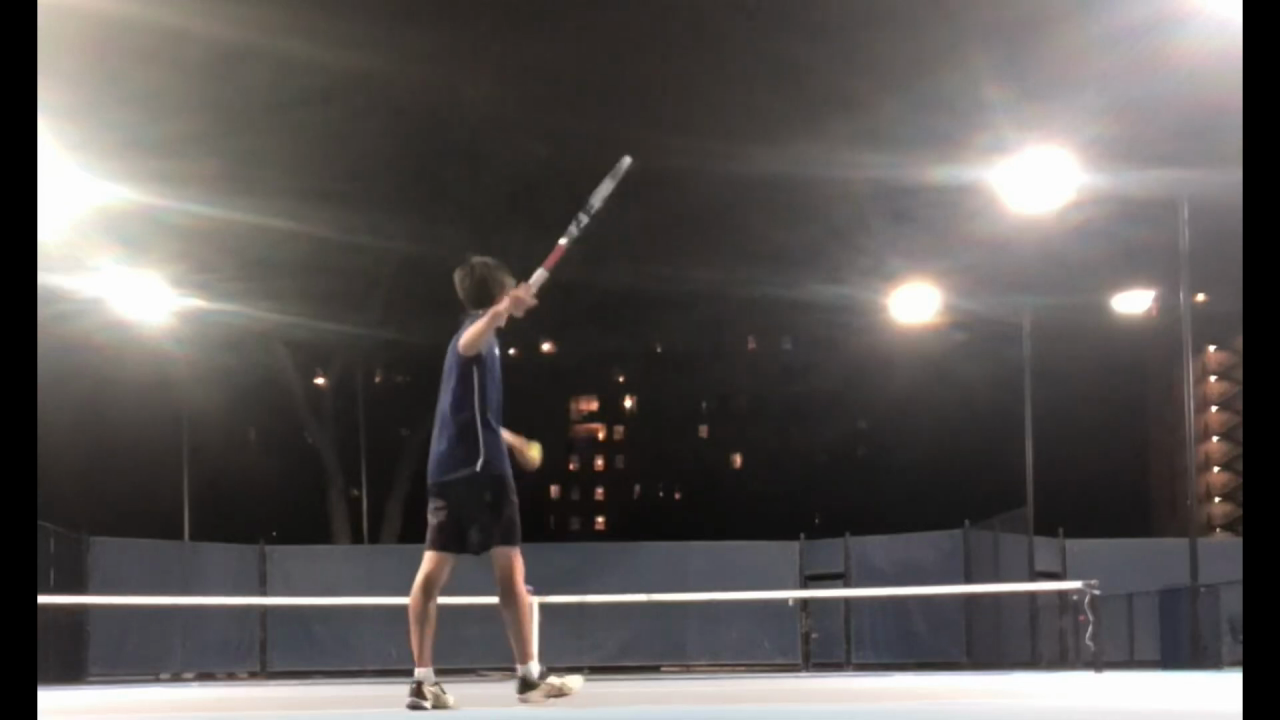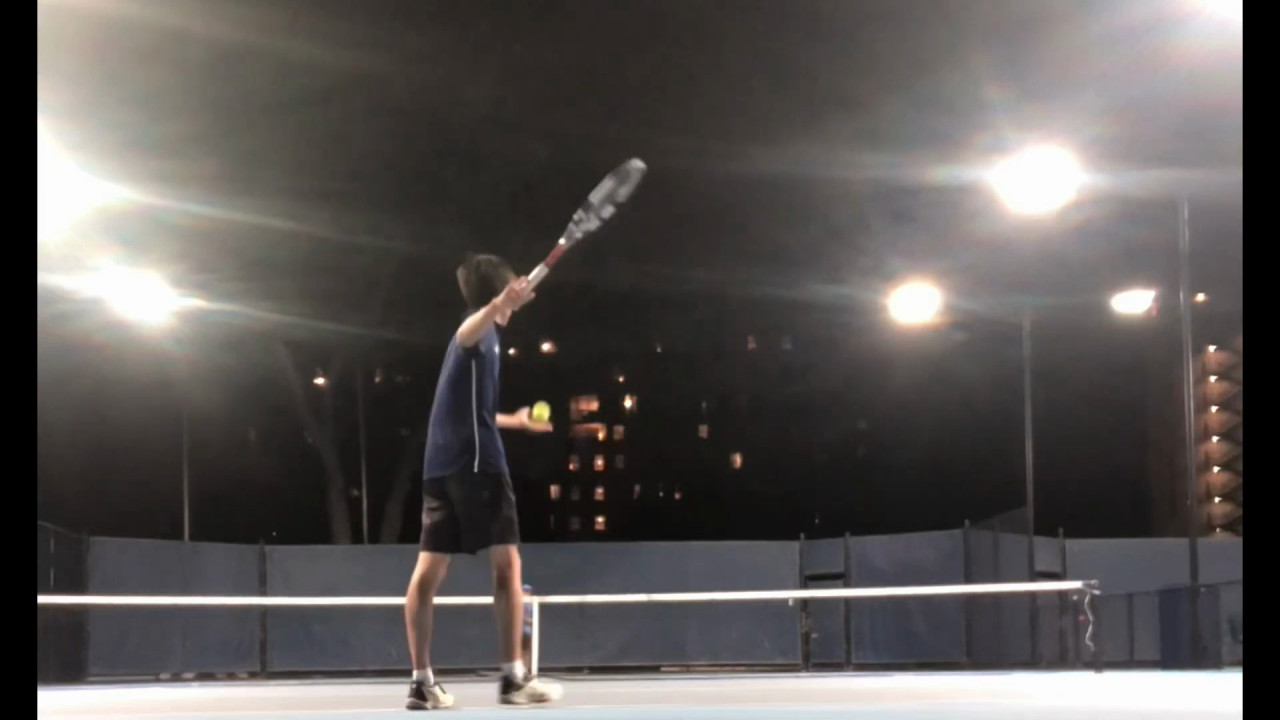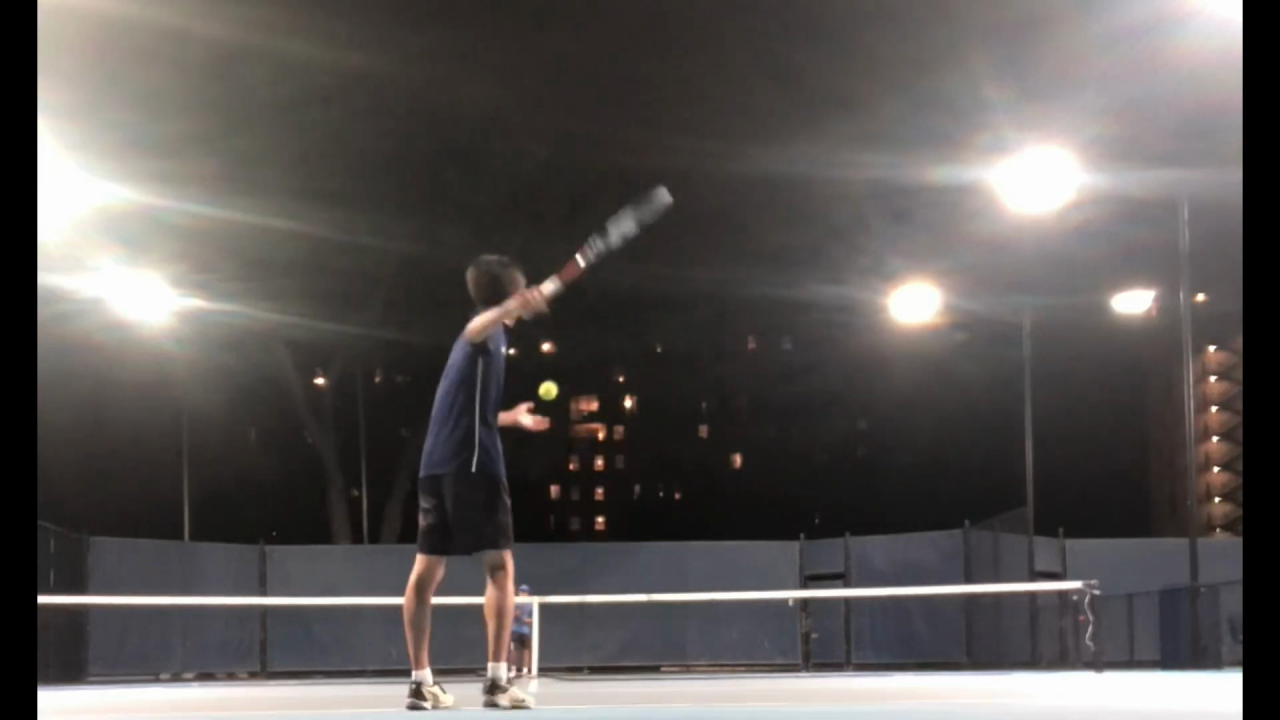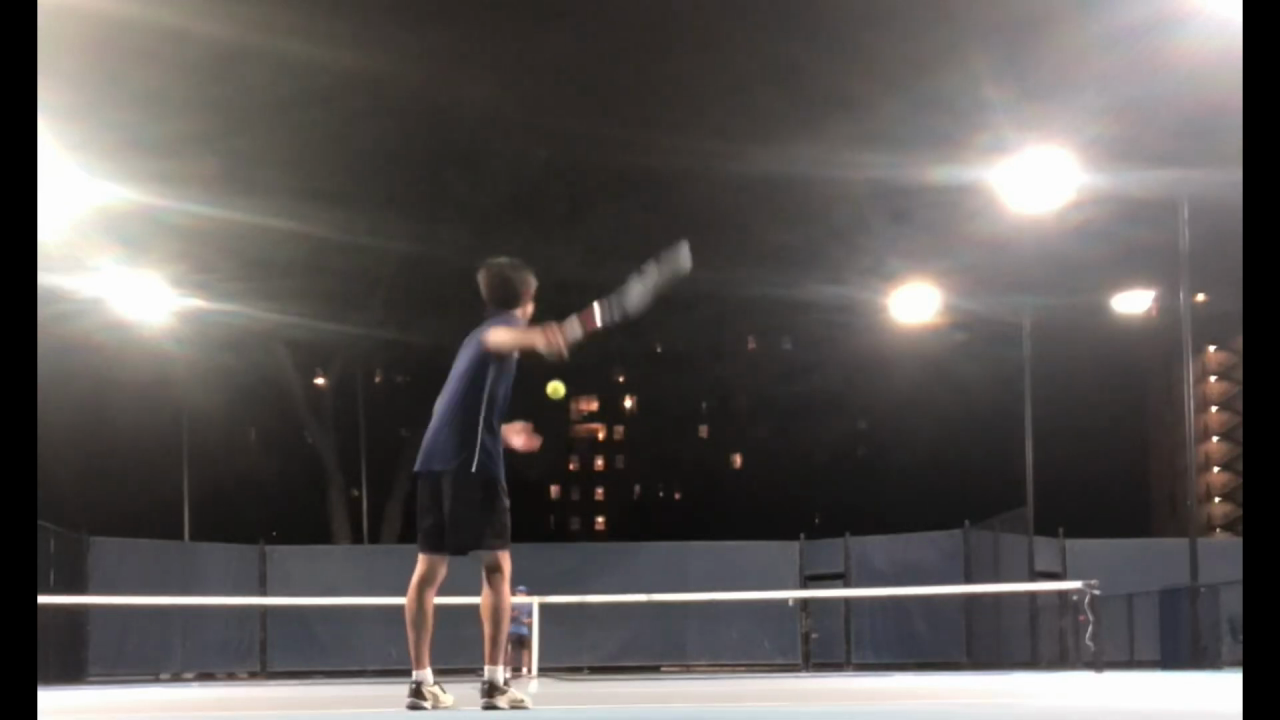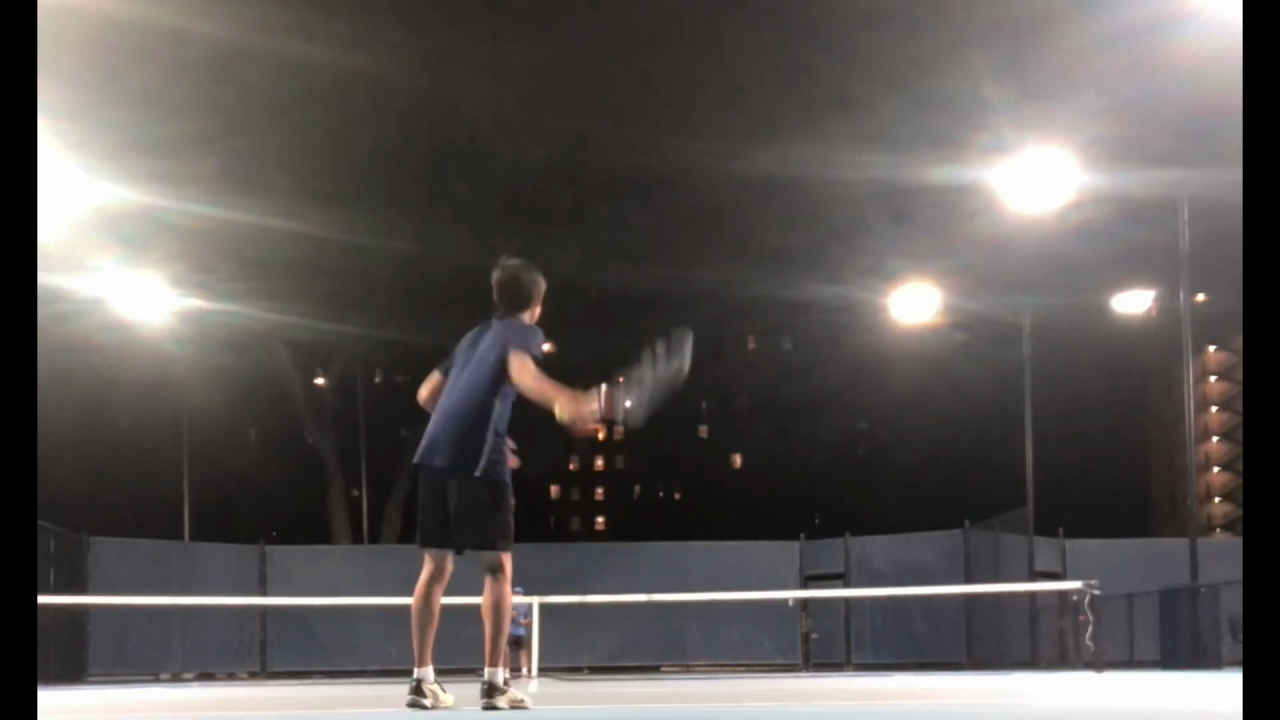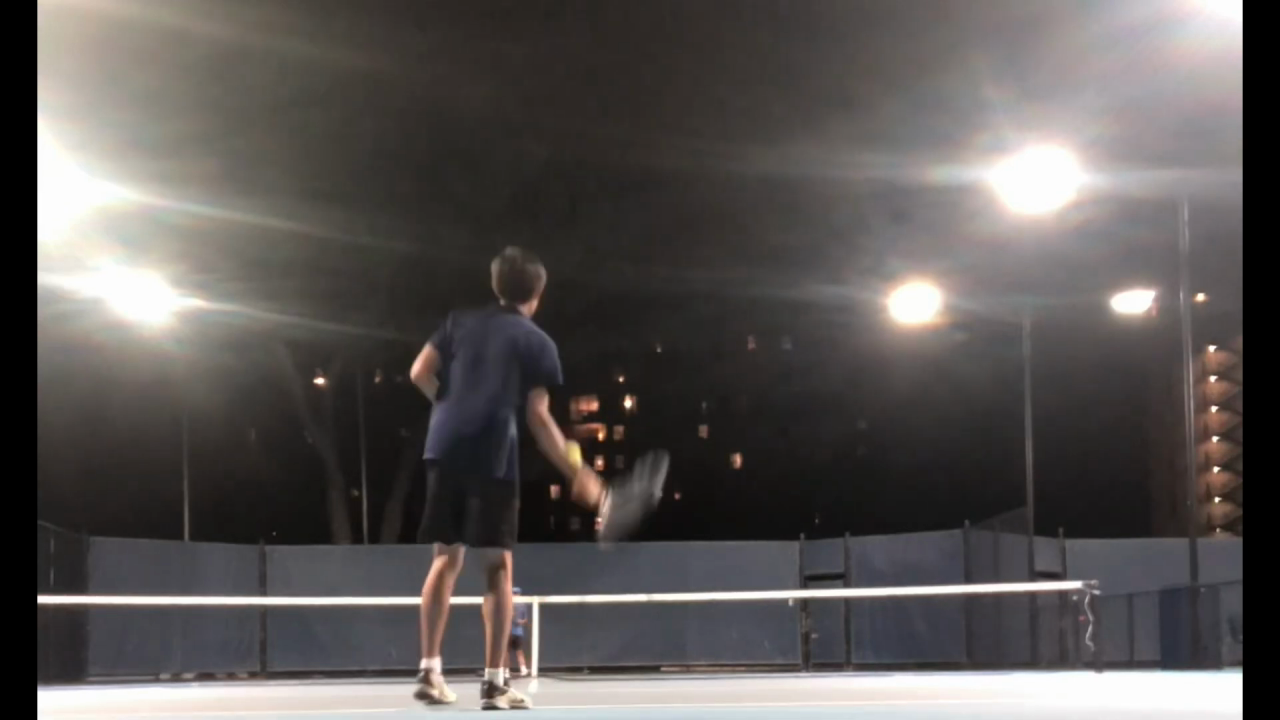
dt=0.1s
person 1, frame 1
left shoulder: (471, 336)
right shoulder: (472, 331)
right elbow: (470, 342)
left wrist: (511, 441)
right wrist: (504, 309)
left hip: (445, 467)
right hip: (479, 464)
left knee: (433, 569)
right knee: (509, 566)
left ankle: (423, 681)
right ankle: (531, 675)
person 1, frame 2
left shoulder: (476, 330)
right shoulder: (482, 328)
right elbow: (465, 333)
left wrist: (512, 421)
right wrist: (501, 305)
left hip: (440, 463)
right hip: (475, 462)
left knee: (428, 570)
right knee: (506, 564)
left ankle: (422, 683)
right ankle: (514, 676)
person 1, frame 3
left shoulder: (475, 336)
right shoulder: (490, 324)
right elbow: (478, 325)
left wrist: (508, 417)
right wrist: (513, 309)
left hip: (437, 461)
right hip: (472, 461)
left knee: (426, 571)
right knee: (499, 567)
left ankle: (421, 682)
right ankle: (497, 680)
person 1, frame 4
left shoulder: (476, 338)
right shoulder: (506, 325)
right elbow: (498, 339)
right wrist: (536, 337)
left hip: (433, 458)
right hip: (472, 460)
left knee: (428, 570)
right knee: (496, 567)
left ankle: (421, 680)
right ankle: (494, 681)
person 1, frame 5
left shoulder: (474, 336)
right shoulder: (524, 332)
left elbow: (426, 395)
right elbow: (519, 372)
right wrist: (563, 400)
left hip: (434, 454)
right hip: (477, 460)
left knee: (435, 567)
right knee: (497, 567)
left ankle: (422, 679)
right ankle: (494, 683)
person 1, frame 6
left shoulder: (461, 321)
right shoulder: (538, 342)
left elbow: (420, 373)
right elbow: (540, 420)
right wrist: (580, 477)
left hip: (445, 448)
right hip: (491, 458)
left knee: (446, 559)
right knee: (496, 566)
left ankle: (430, 672)
right ankle: (494, 682)
